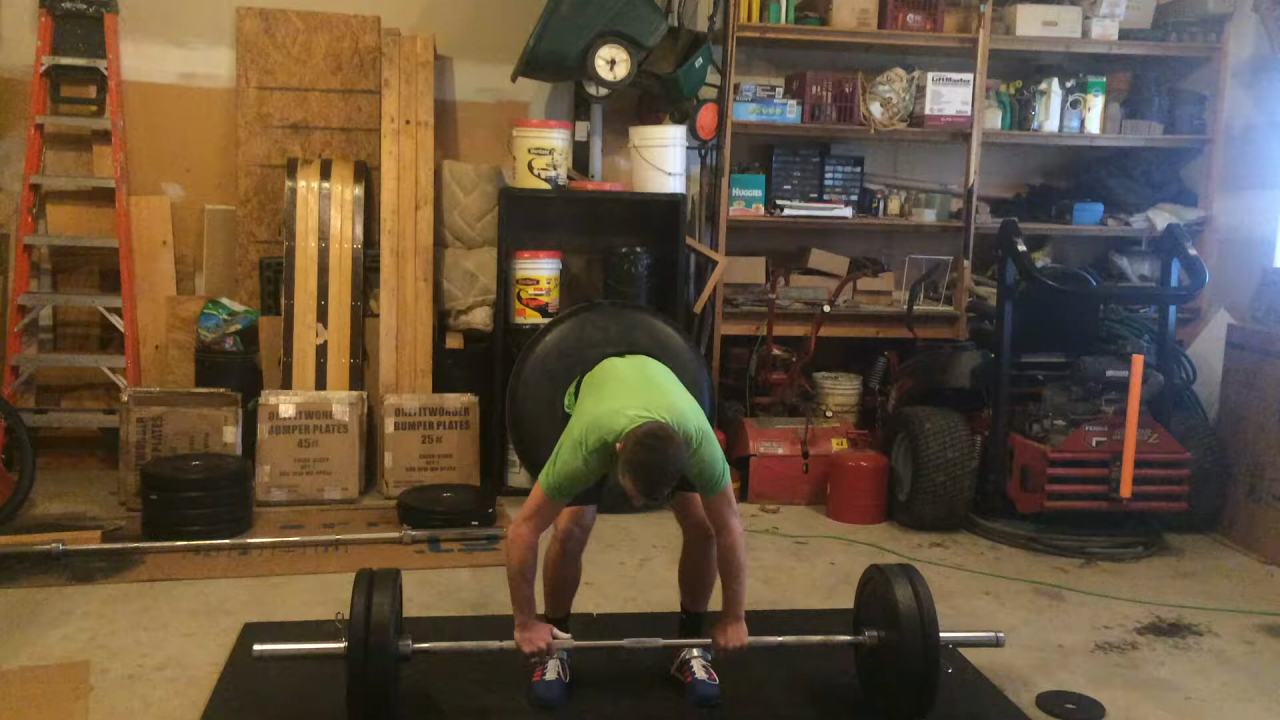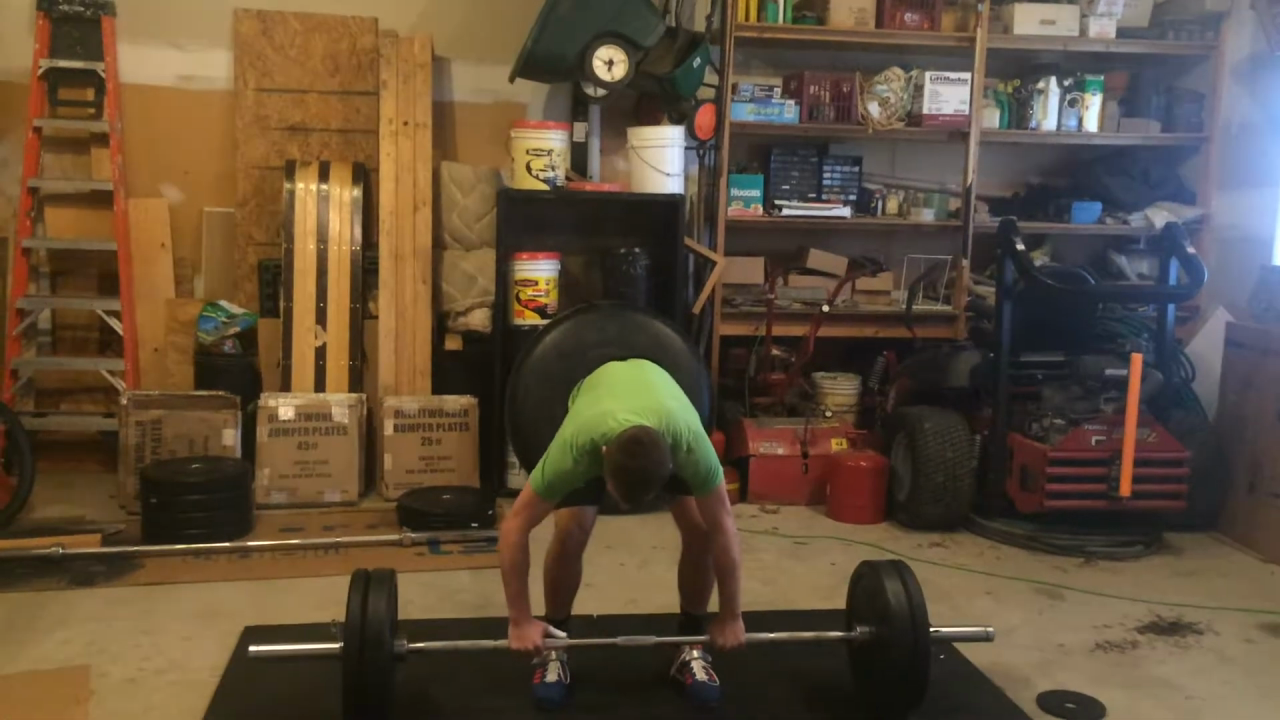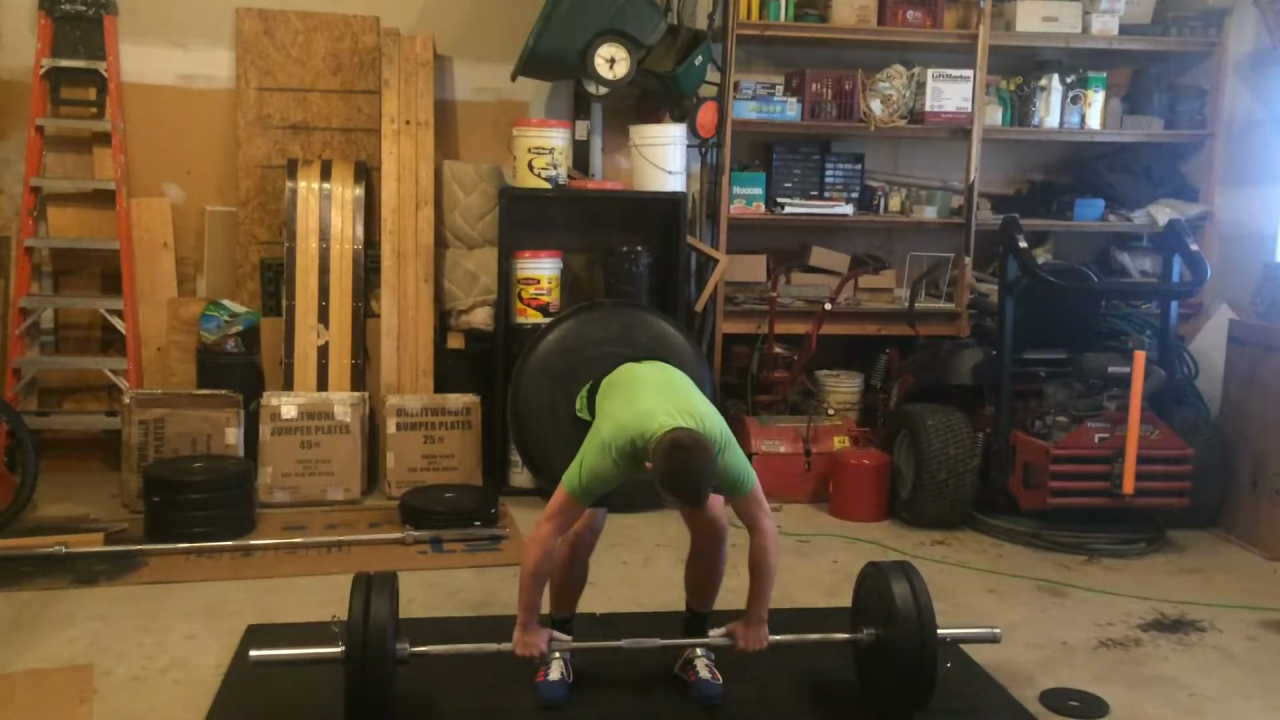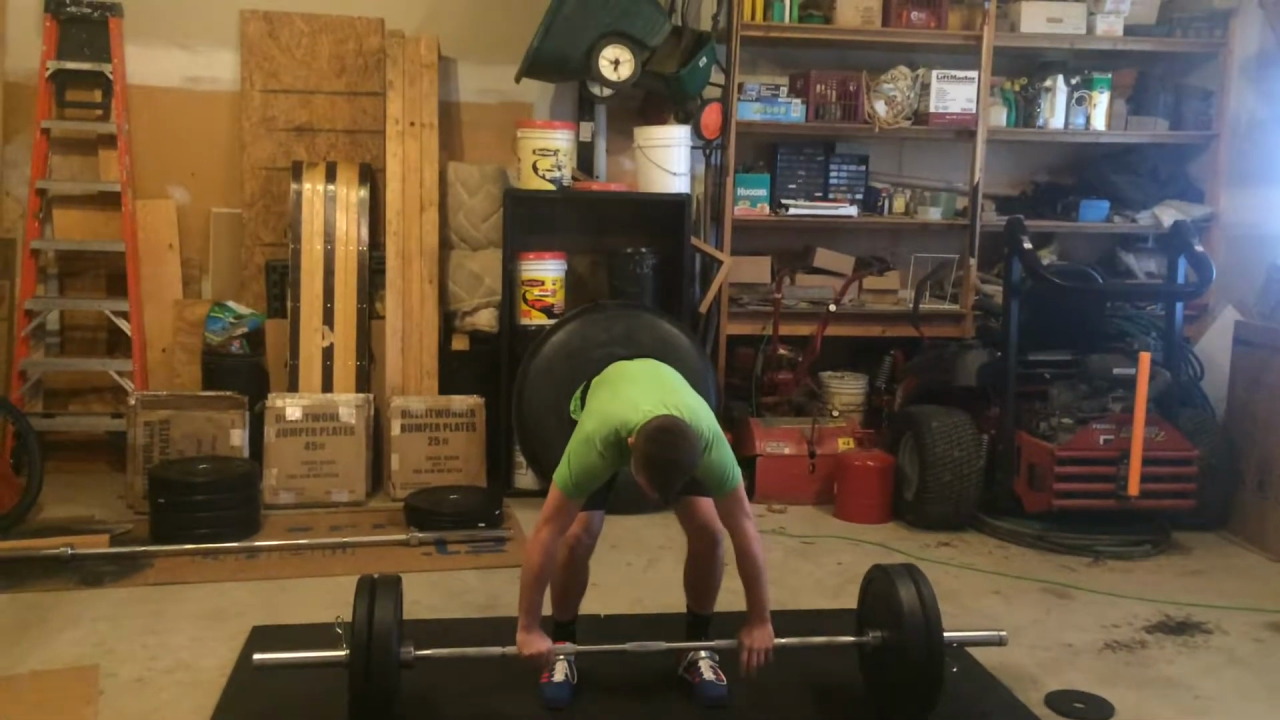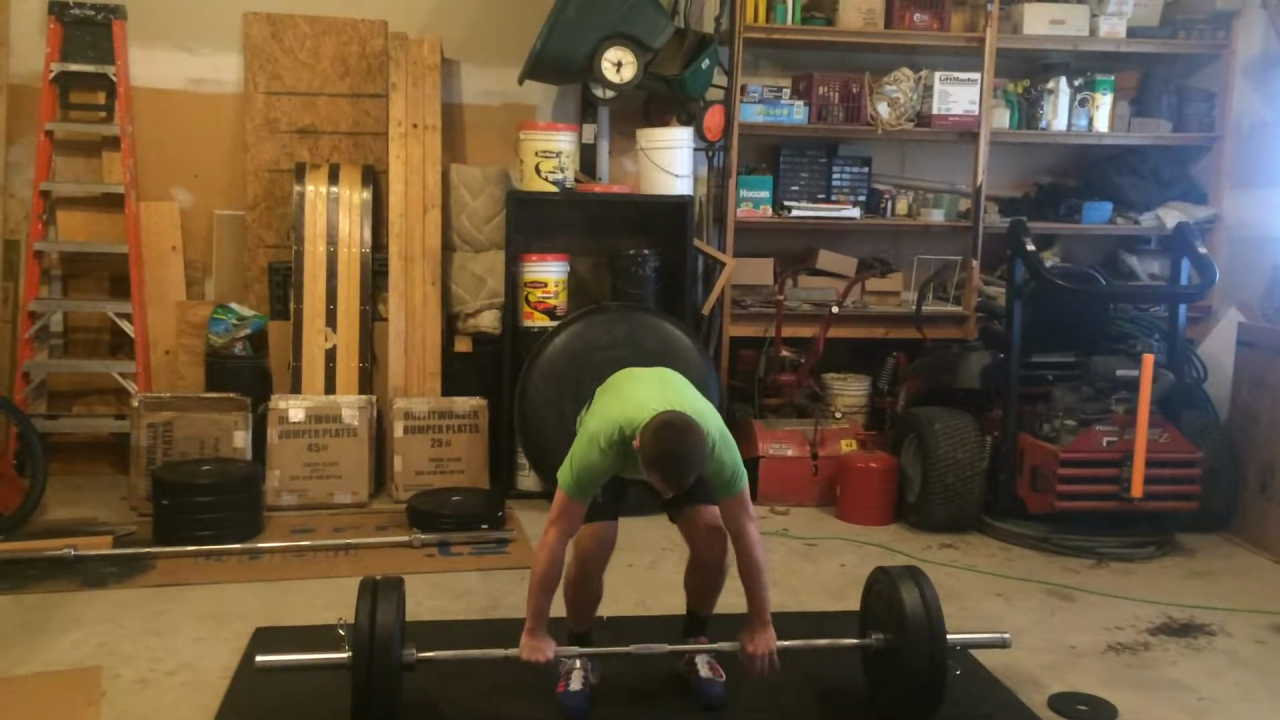
dt=1s
person 1, frame 1
left shoulder: (699, 443)
right shoulder: (585, 447)
left elbow: (729, 527)
right elbow: (522, 529)
left wrist: (734, 618)
right wrist: (525, 623)
left knee: (702, 527)
right knee: (570, 531)
left ankle: (690, 646)
right ankle: (555, 647)
person 1, frame 2
left shoulder: (690, 444)
right shoulder: (575, 448)
left elbow: (723, 528)
right elbow: (514, 526)
left wrist: (730, 617)
right wrist: (520, 620)
left knee: (701, 530)
right knee: (569, 534)
left ankle: (691, 647)
right ankle: (553, 650)
person 1, frame 3
left shoulder: (722, 448)
right shoulder: (610, 449)
left elbow: (764, 527)
right elbow: (546, 531)
left wrist: (756, 620)
right wrist: (526, 625)
left knee: (713, 529)
right knee: (579, 533)
left ankle: (695, 644)
right ankle: (559, 645)
person 1, frame 4
left shoulder: (708, 442)
right shoulder: (595, 441)
left elbow: (743, 527)
right elbow: (548, 532)
left wrist: (759, 621)
right wrist: (528, 627)
left knee: (708, 532)
right knee: (577, 537)
left ankle: (697, 647)
right ankle: (562, 648)
person 1, frame 5
left shoulder: (717, 444)
right shoulder: (599, 443)
left elbow: (745, 531)
right elbow: (555, 536)
left wrist: (760, 624)
right wrist: (534, 631)
left hip: (687, 448)
right hip: (612, 432)
left knee: (712, 536)
right knee: (591, 551)
left ankle: (695, 639)
right ankle: (577, 655)
